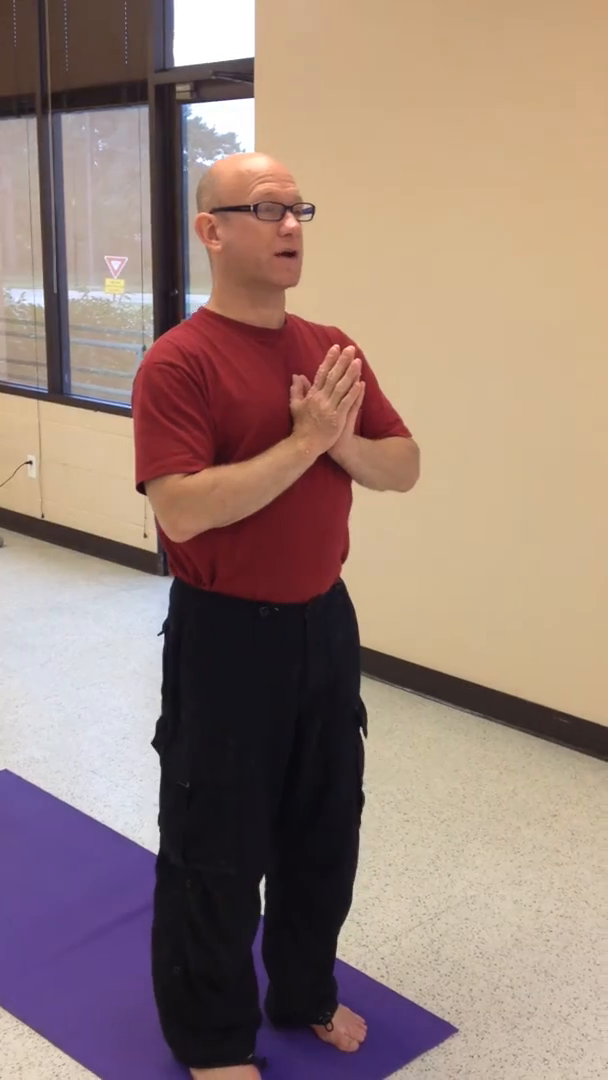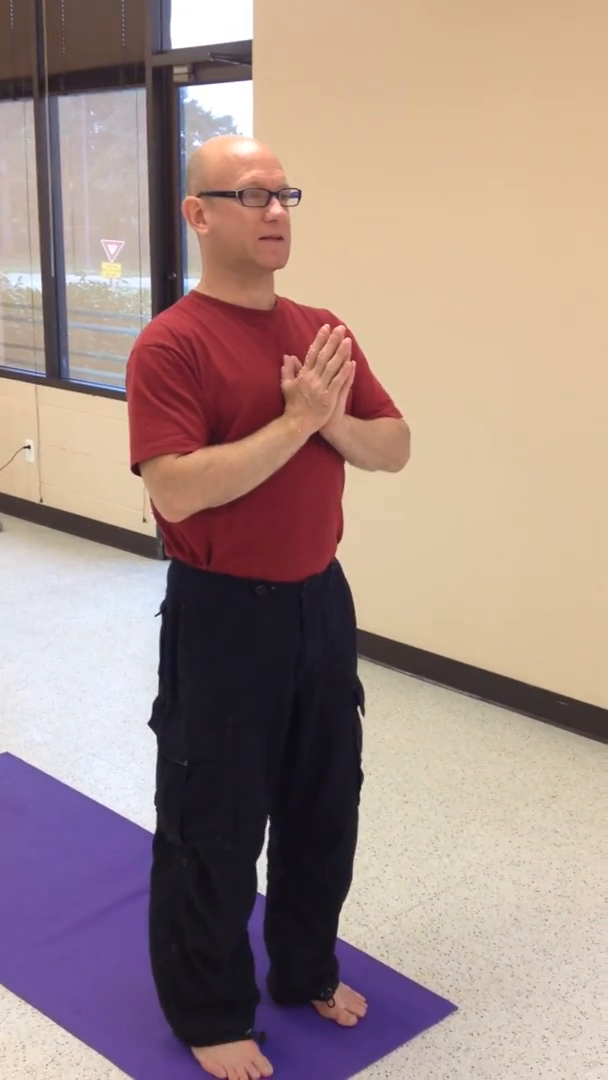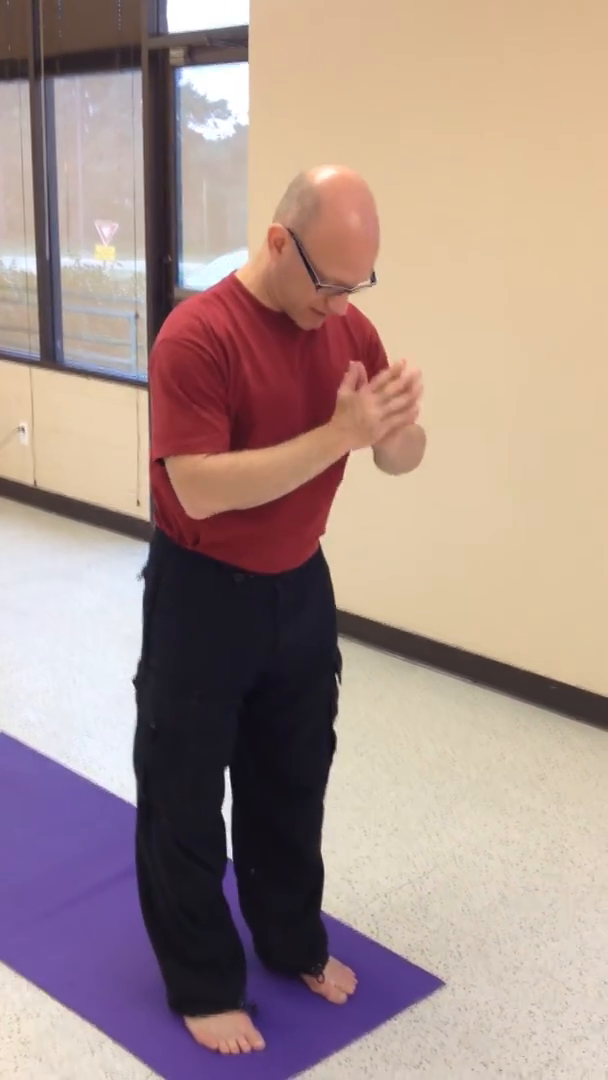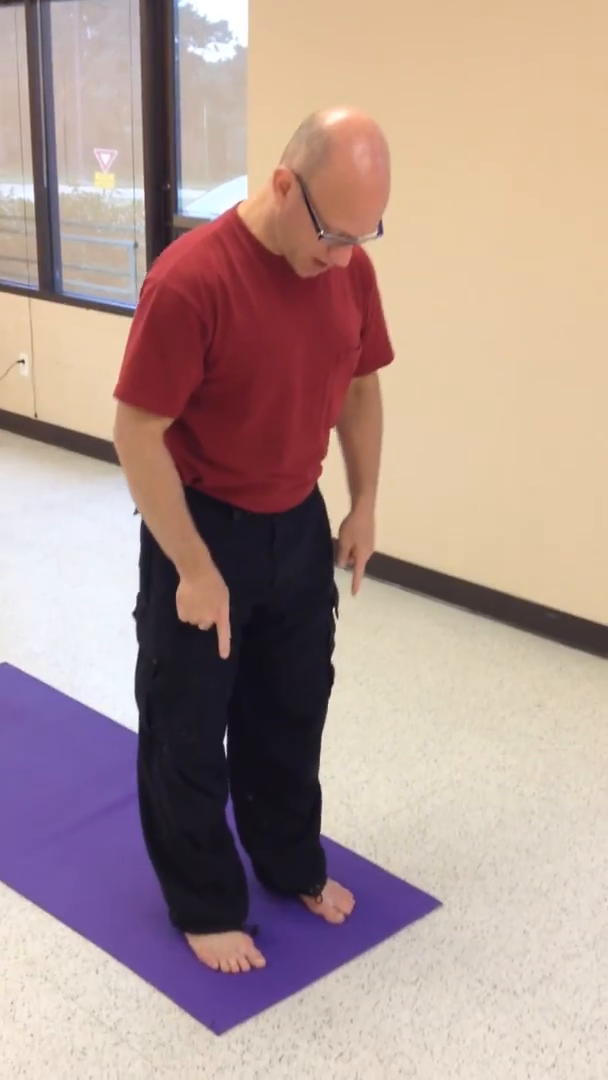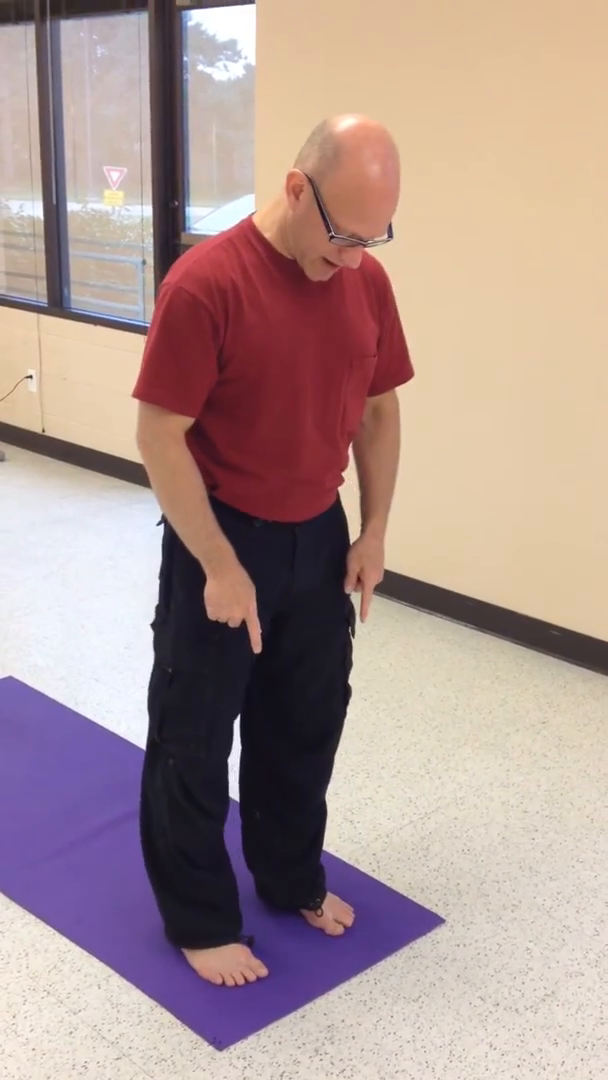
dt=1s
person 1, frame 1
left shoulder: (332, 350)
right shoulder: (178, 363)
left elbow: (405, 466)
right elbow: (181, 512)
left wrist: (344, 441)
right wrist: (303, 443)
left hip: (323, 622)
right hip: (224, 637)
left knee: (325, 830)
right knee: (216, 847)
left ankle: (305, 993)
person 1, frame 2
left shoulder: (324, 331)
right shoulder: (171, 345)
left elbow: (395, 446)
right elbow: (175, 490)
left wrist: (332, 420)
right wrist: (293, 422)
left hip: (319, 601)
right hip: (220, 617)
left knee: (324, 807)
right knee: (212, 825)
left ankle: (306, 969)
person 1, frame 3
left shoulder: (348, 329)
right shoulder: (197, 335)
left elbow: (398, 445)
right elbow: (196, 486)
left wrist: (397, 428)
right wrist: (338, 434)
left hip: (300, 588)
right hip: (201, 597)
left knee: (292, 780)
right knee: (185, 794)
left ankle: (293, 942)
right ankle: (202, 984)
person 1, frame 4
left shoulder: (350, 268)
right shoulder: (188, 280)
left elbow: (361, 389)
right elbow: (138, 433)
left wrist: (363, 507)
right wrist: (194, 570)
left hip: (299, 525)
right hip: (202, 532)
left knee: (292, 711)
right knee: (188, 730)
left ankle: (292, 863)
right ankle: (205, 905)
person 1, frame 5
left shoulder: (367, 282)
right shoulder: (205, 282)
left elbow: (379, 410)
right elbow: (160, 436)
left wrist: (372, 531)
right wrist: (220, 567)
left hip: (318, 538)
right hip: (219, 544)
left knee: (306, 724)
right knee: (193, 739)
left ankle: (291, 877)
right ankle: (200, 918)
